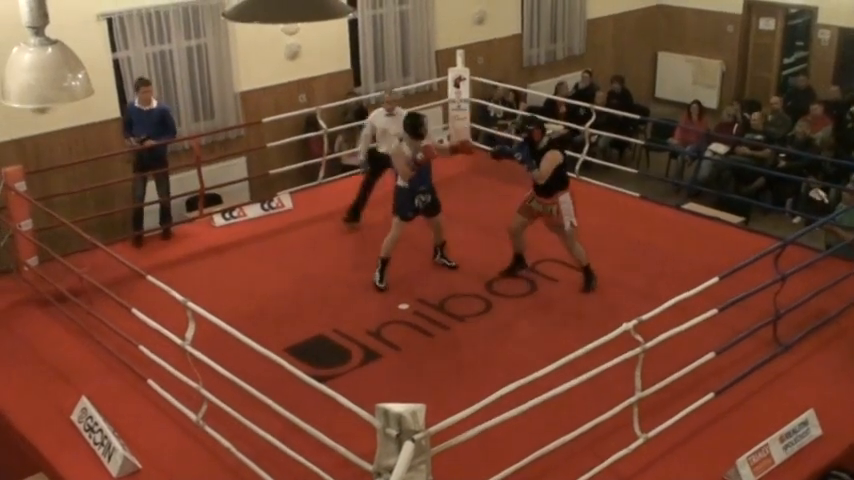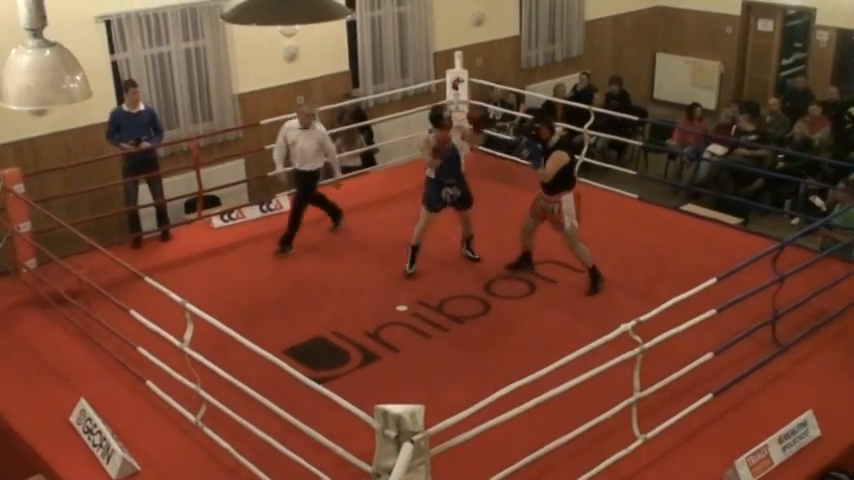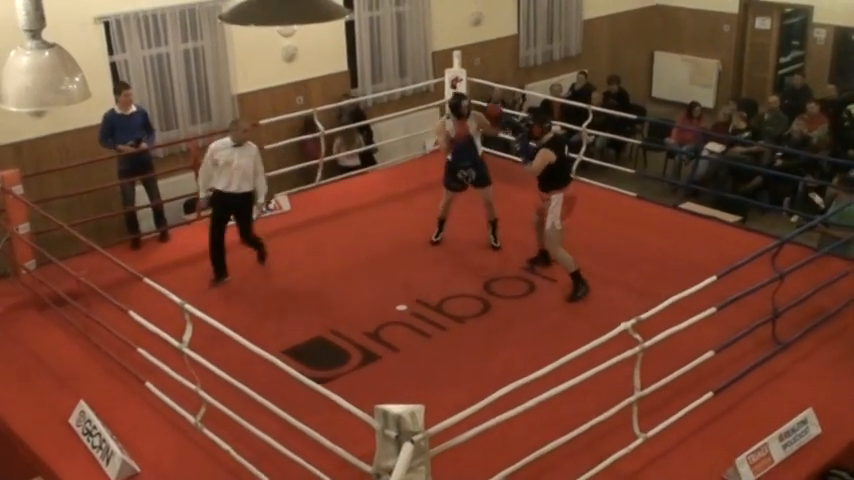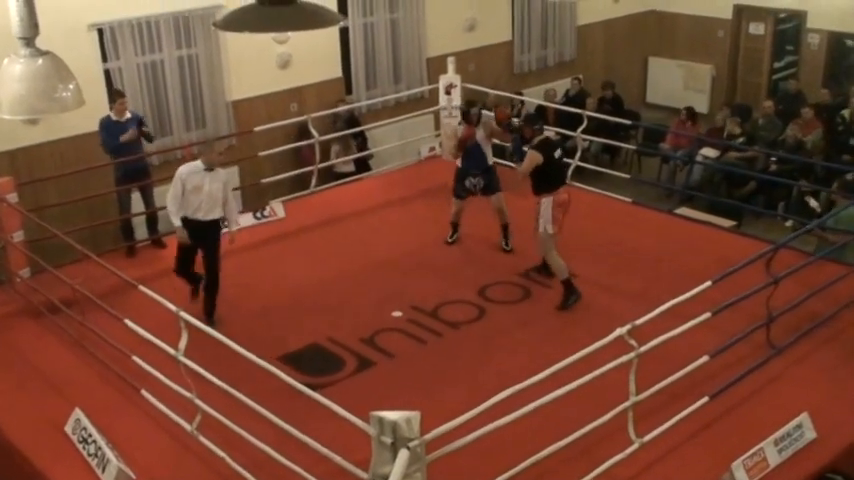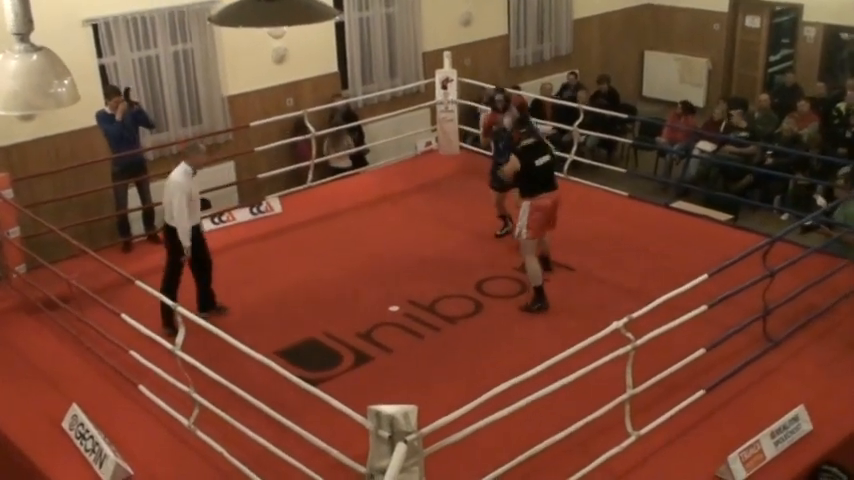
dt=0.5s
person 1, frame 1
left shoulder: (553, 152)
right shoulder: (533, 145)
left elbow: (541, 178)
right elbow: (520, 154)
left wrist: (526, 159)
right wrist: (505, 152)
left hip: (557, 200)
right hip: (537, 196)
left knee: (570, 243)
right knee: (514, 228)
left ankle: (589, 274)
right ankle: (519, 262)
person 1, frame 2
left shoulder: (560, 152)
right shoulder: (547, 142)
left elbow: (545, 176)
left wrist: (533, 156)
left hip: (562, 199)
right hip: (545, 195)
left knee: (573, 243)
right knee: (527, 227)
left ankle: (596, 276)
right ankle: (525, 260)
person 1, frame 3
left shoulder: (547, 151)
right shoulder: (555, 138)
left elbow: (533, 171)
left wrist: (524, 152)
left hip: (556, 197)
right hip: (550, 193)
left knee: (553, 245)
right knee: (538, 223)
left ankle: (580, 283)
right ankle: (543, 257)
person 1, frame 4
left shoulder: (535, 152)
right shoulder: (550, 142)
left elbow: (522, 172)
left hip: (550, 199)
right hip: (559, 194)
left knee: (547, 248)
right knee: (543, 234)
left ankle: (570, 290)
right ankle: (547, 267)
person 1, frame 5
left shoulder: (517, 156)
right shoulder: (544, 145)
left elbow: (506, 175)
left wrist: (506, 160)
left hip: (534, 203)
right hip: (552, 197)
left knee: (528, 253)
right knee: (539, 230)
left ankle: (540, 298)
right ankle: (545, 261)
person 2, frame 1
left shoulder: (162, 109)
right shoulder: (130, 109)
left elbow: (172, 133)
right elbow: (126, 130)
left wrist: (156, 142)
right wrist: (132, 140)
left hip: (159, 156)
right hip: (140, 157)
left knee: (164, 194)
right knee: (137, 196)
left ankle: (166, 226)
right ankle: (137, 232)
person 2, frame 2
left shoulder: (149, 111)
right shoulder: (117, 114)
left elbow: (160, 133)
right elbow: (110, 136)
left wrist: (151, 144)
right wrist: (122, 145)
left hip: (150, 159)
right hip: (130, 161)
left knee: (158, 196)
right knee: (131, 200)
left ankle: (164, 228)
right ankle: (136, 235)
person 2, frame 3
left shoulder: (141, 112)
right shoulder: (110, 117)
left elbow: (151, 132)
right elbow: (103, 140)
left wrist: (147, 144)
right wrist: (120, 147)
left hip: (145, 160)
right hip: (125, 164)
left knee: (155, 197)
right knee: (128, 202)
left ankle: (163, 229)
right ankle: (135, 236)
person 2, frame 4
left shoulder: (135, 117)
right shoulder: (105, 123)
left elbow: (150, 139)
right elbow: (106, 148)
left wrist: (147, 132)
right wrist: (124, 138)
left hip: (141, 167)
right hip: (122, 171)
left knee: (150, 205)
right knee: (125, 210)
left ankle: (155, 237)
right ankle: (130, 243)
person 2, frame 5
left shoulder: (130, 110)
right shoulder: (102, 116)
left elbow: (151, 125)
right elbow: (113, 135)
left wrist: (138, 108)
right wrist: (119, 115)
left hip: (138, 161)
right hip: (120, 165)
left knee: (147, 200)
right knee: (121, 206)
left ankle: (151, 232)
right ankle: (126, 239)
person 3, frame 1
left shoulder: (405, 117)
right shoulder: (375, 116)
right elbow: (366, 136)
right wrist: (362, 157)
right hip: (381, 155)
right knee: (367, 185)
right ankle: (353, 215)
person 3, frame 2
left shoulder: (320, 132)
right shoulder: (287, 127)
left elbow: (332, 154)
right elbow: (280, 148)
left wrist: (337, 174)
right wrist: (280, 168)
left hip: (310, 173)
right hip: (297, 171)
left knee: (297, 207)
right knee: (313, 198)
left ankle: (286, 243)
right ankle: (336, 215)
person 3, frame 3
left shoulder: (252, 149)
right shoulder: (216, 148)
left elbow: (259, 175)
right elbow: (205, 172)
left wrist: (260, 199)
right wrist: (203, 195)
left hip: (244, 197)
right hip: (221, 197)
left knee: (246, 236)
right knee: (216, 237)
left ankle: (260, 248)
right ankle: (220, 273)
person 3, frame 4
left shoulder: (222, 176)
right shoulder: (184, 172)
left elbow: (229, 202)
right elbow: (173, 200)
left wrist: (233, 227)
right wrist: (179, 227)
left hip: (211, 226)
right hip: (188, 225)
left knee: (212, 271)
right knee: (181, 267)
left ankle: (209, 314)
right ankle: (196, 281)
person 3, frame 5
left shoulder: (187, 174)
right shoulder: (178, 180)
right elbow: (179, 215)
right wrist: (186, 244)
left hip: (191, 228)
right hip: (178, 233)
left knee: (204, 265)
right knee: (172, 277)
left ankle: (207, 305)
right ankle: (168, 322)
person 4, frame 1
left shoulder: (425, 141)
right shoulder: (397, 149)
left elbow: (441, 151)
right elbow: (405, 175)
left wrist: (455, 149)
right wrist: (418, 163)
left hip: (426, 190)
right hip: (407, 194)
left knee: (438, 226)
right knee: (395, 234)
left ankle: (439, 256)
right ankle: (380, 271)
person 4, frame 2
left shoulder: (458, 130)
right shoulder: (427, 139)
left elbow: (477, 142)
right elbow: (432, 164)
left wrist: (478, 127)
right wrist: (438, 147)
left hip: (457, 182)
right hip: (436, 183)
left knee: (466, 218)
right knee: (424, 222)
left ankle: (467, 247)
right ankle: (411, 260)
person 4, frame 3
left shoulder: (476, 117)
right shoulder: (443, 125)
left elbow: (493, 132)
right elbow: (444, 150)
right wrist: (454, 141)
left hip: (476, 164)
right hip: (455, 167)
left knee: (489, 200)
right knee: (447, 201)
left ankle: (493, 233)
right ankle: (439, 230)
person 4, frame 4
left shoulder: (486, 125)
right shoulder: (457, 131)
left elbow: (505, 137)
right elbow: (455, 155)
right wrist: (461, 145)
left hip: (486, 171)
right hip: (465, 172)
left knee: (500, 206)
right knee: (457, 208)
left ankle: (506, 236)
right ankle: (454, 231)
person 4, frame 5
right shoulder: (486, 118)
right elbow: (484, 144)
left wrist: (523, 111)
right wrist: (487, 131)
right hip: (499, 163)
right knee: (497, 201)
right ankle: (507, 224)
